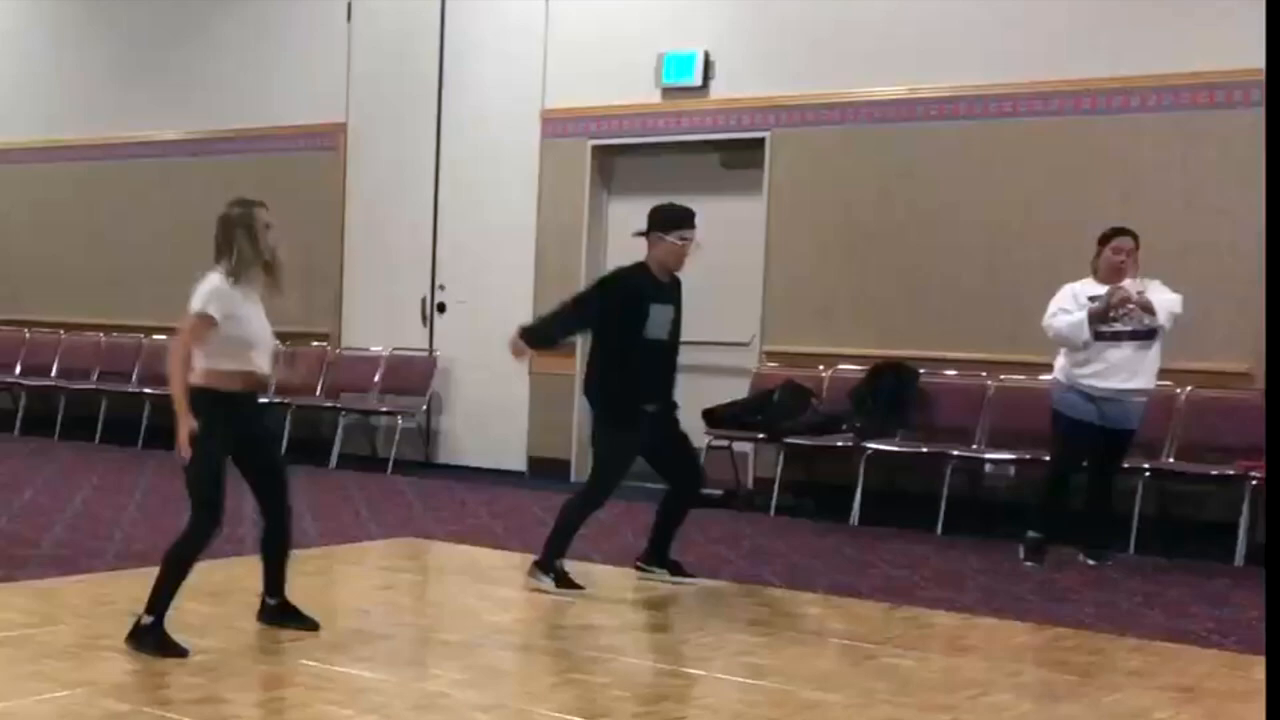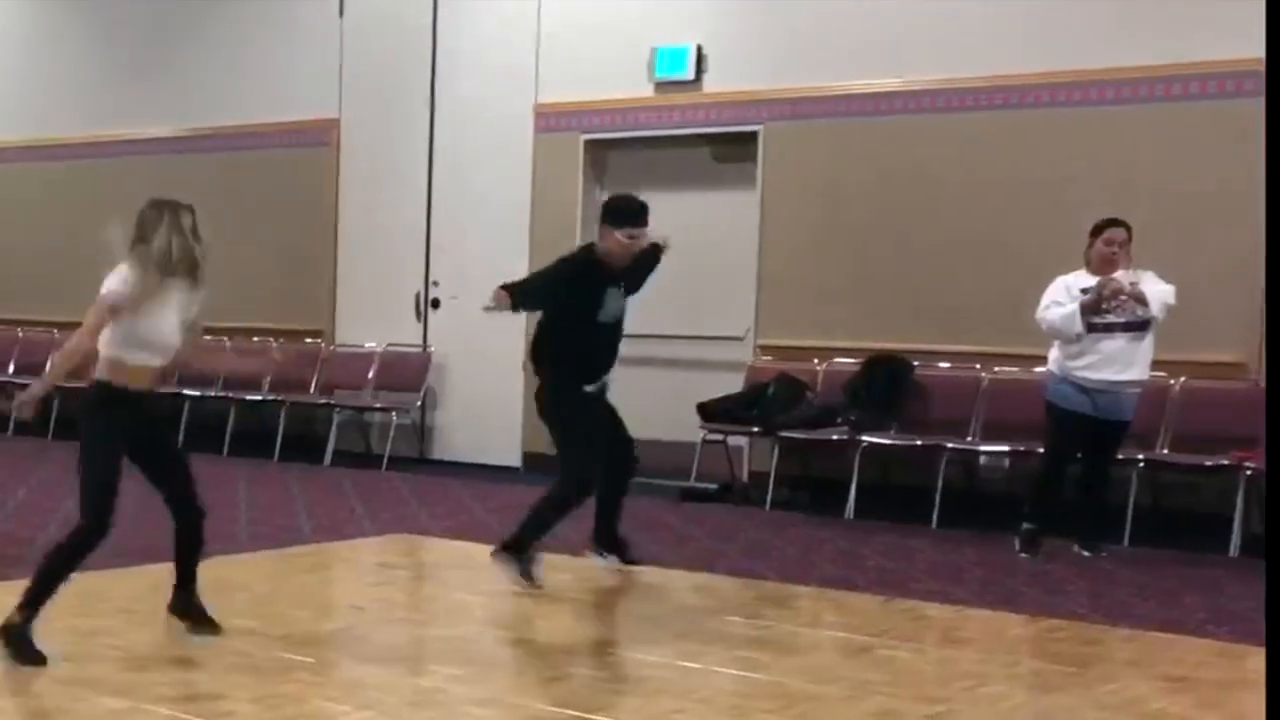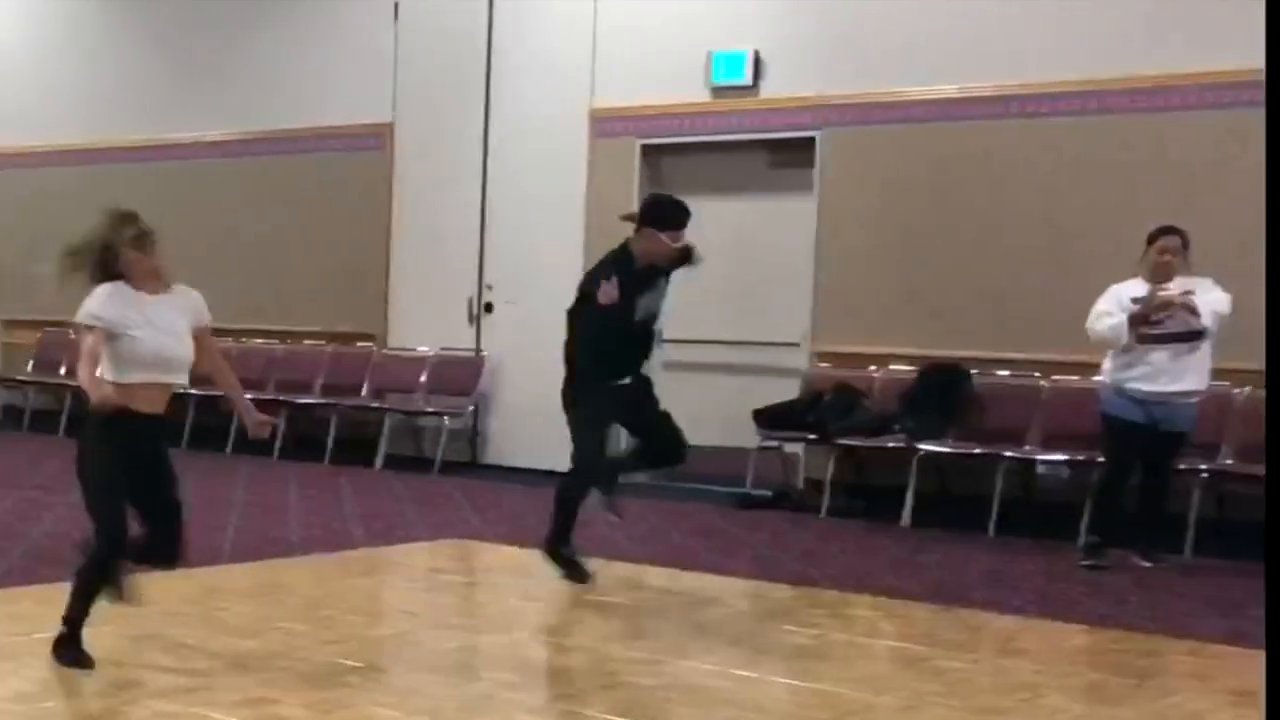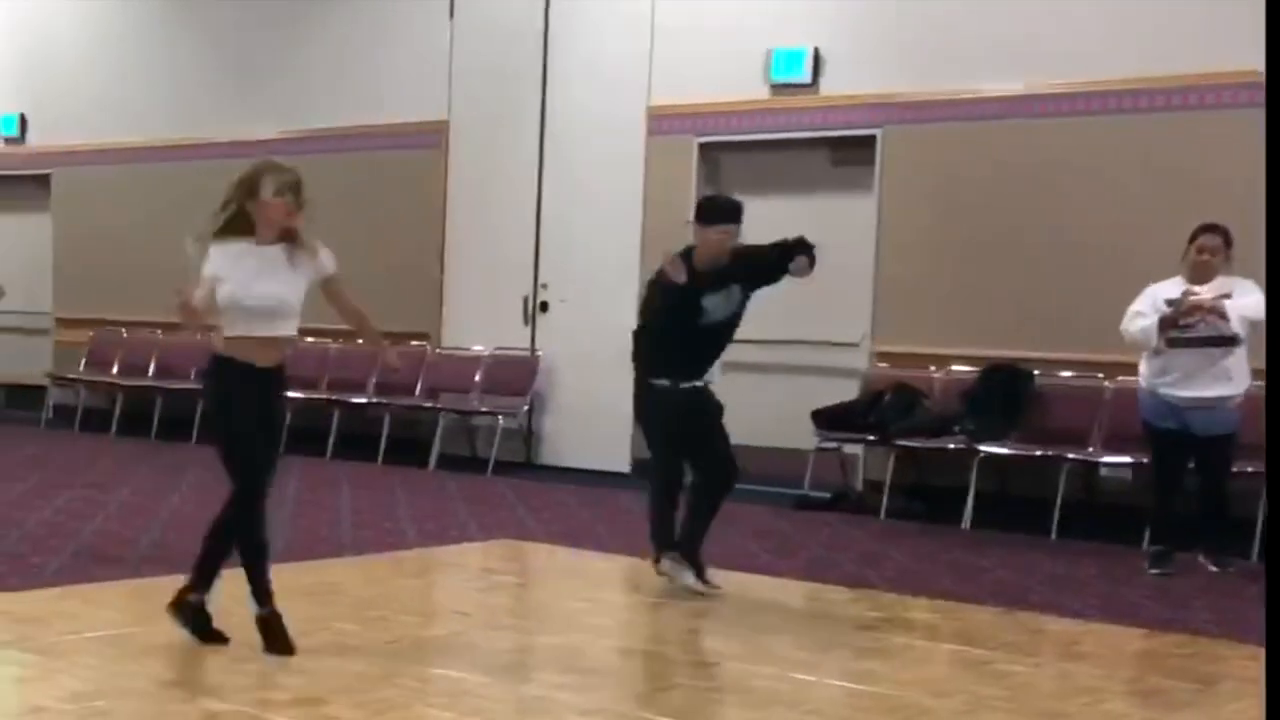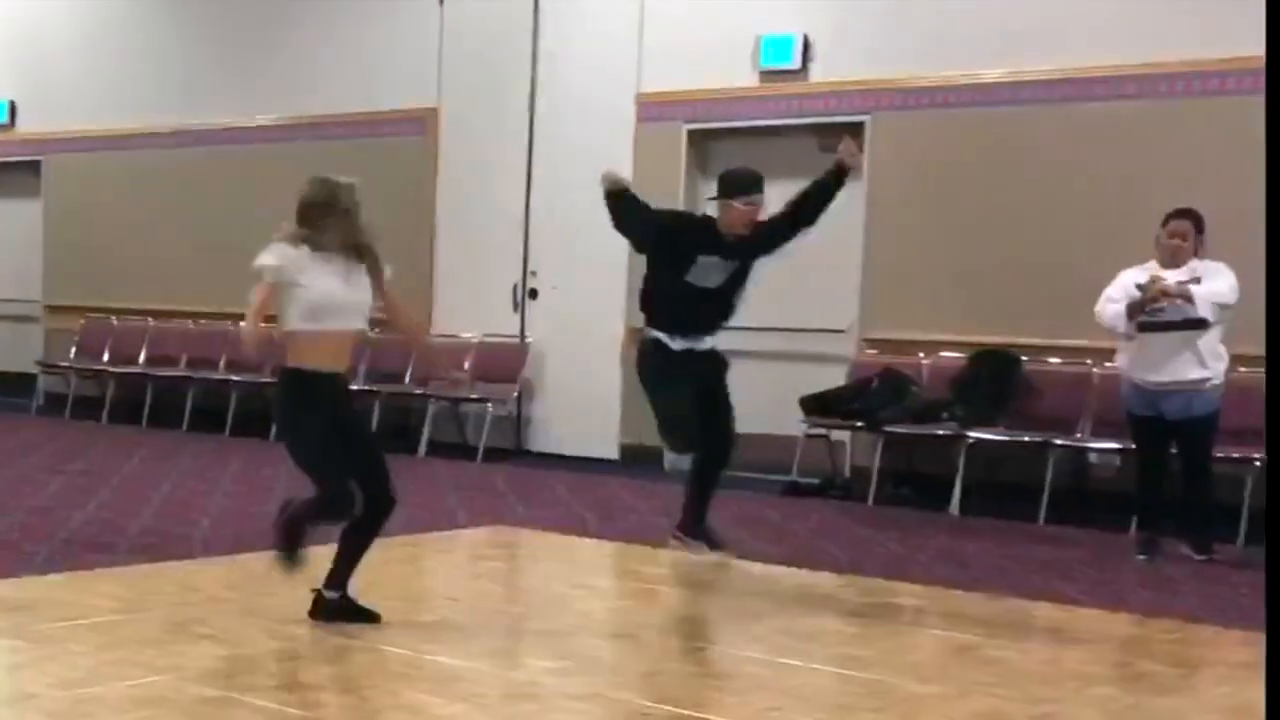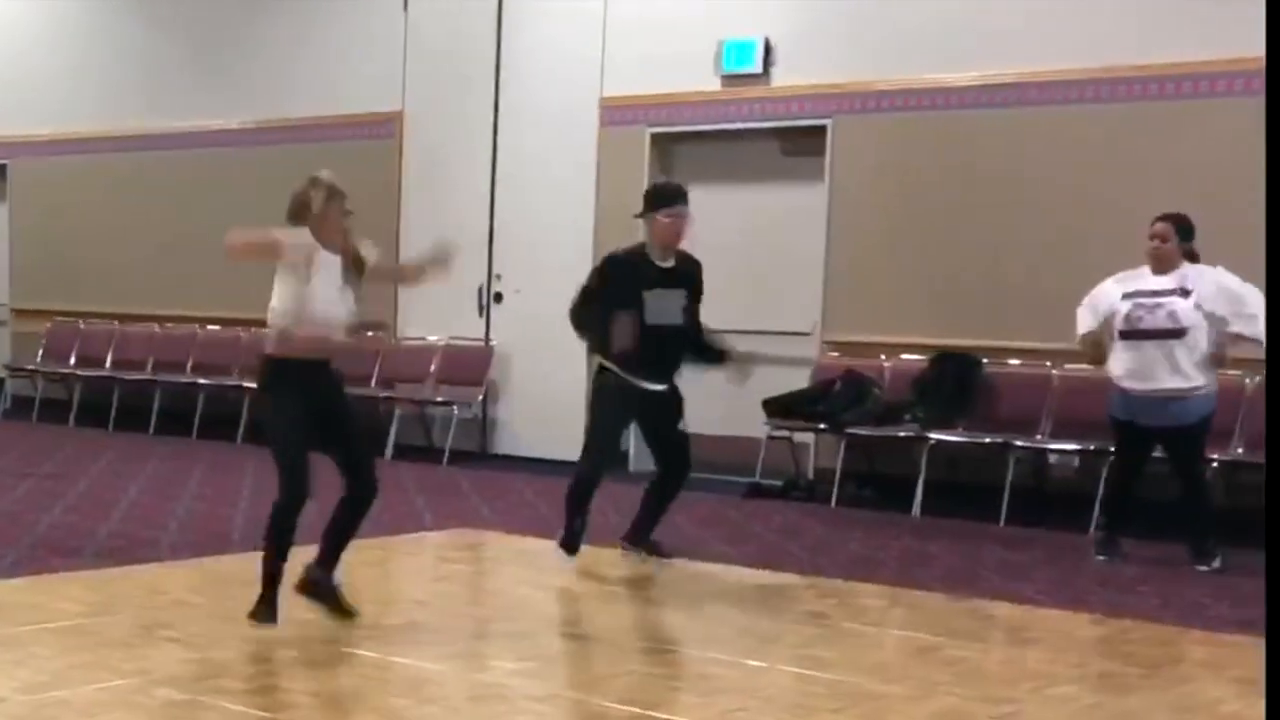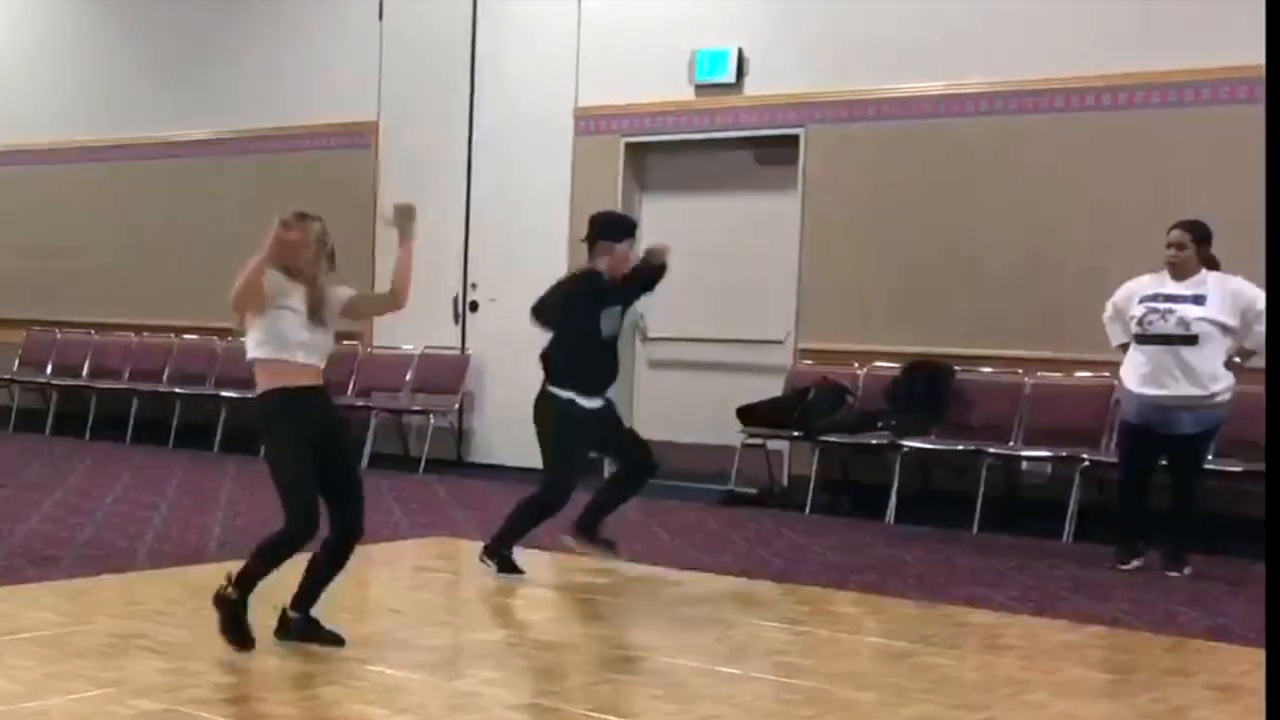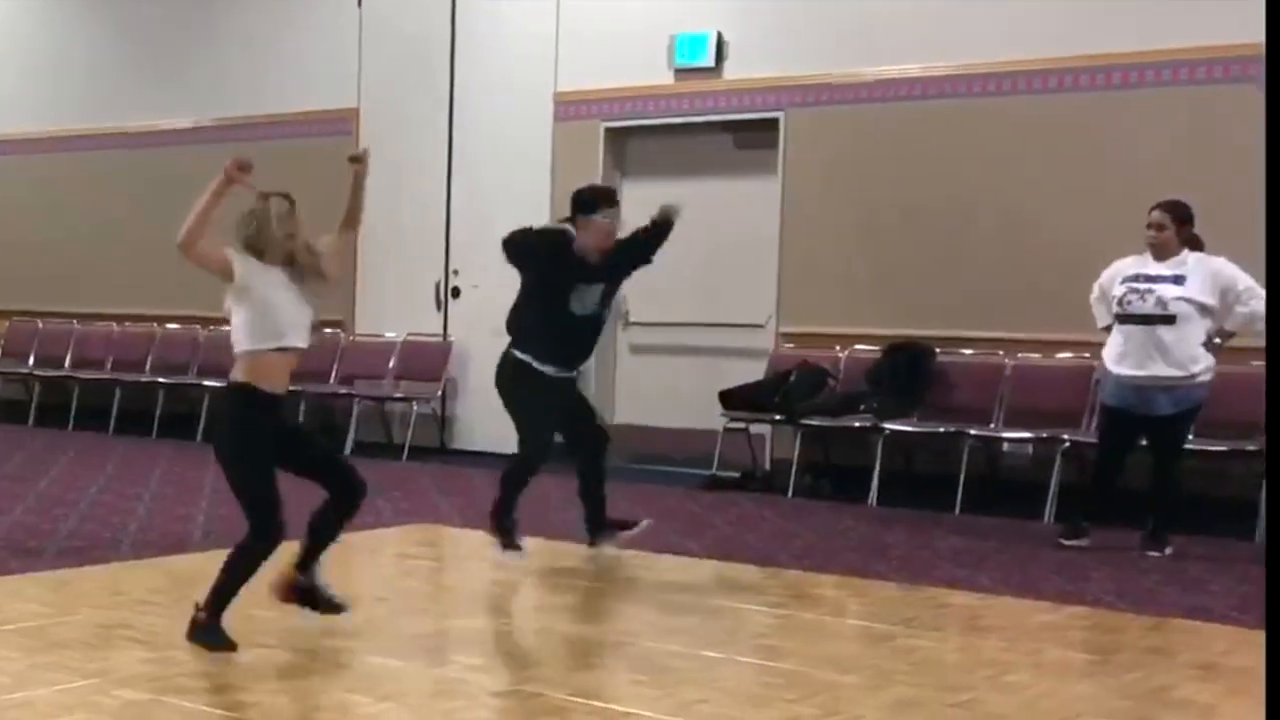
dt=0.5s
person 1, frame 1
left shoulder: (250, 285)
right shoulder: (219, 289)
right elbow: (179, 354)
right wrist: (184, 419)
left hip: (244, 409)
right hip: (211, 409)
left knee: (278, 508)
right knee: (206, 520)
left ankle: (274, 601)
right ankle: (149, 625)
person 1, frame 2
left shoulder: (183, 288)
right shoulder: (130, 279)
left elbow: (194, 353)
right elbow: (86, 336)
left wrist: (247, 365)
right wrist: (42, 385)
left hip: (146, 409)
right hip: (109, 409)
left knee: (190, 511)
right knee: (95, 524)
left ankle: (185, 599)
person 1, frame 3
left shoulder: (189, 301)
right shoulder: (107, 300)
left elbow: (212, 362)
right elbow: (88, 363)
left wrist: (248, 410)
right wrist: (95, 393)
left hip: (150, 436)
right hip: (106, 431)
left knee: (167, 544)
right knee: (114, 539)
left ankle: (105, 557)
right ankle: (68, 634)
person 1, frame 4
left shoulder: (309, 253)
right shoulder: (225, 253)
left elbow: (346, 308)
right elbow: (200, 317)
left wrist: (384, 347)
right wrist: (192, 308)
left hip: (270, 383)
right hip: (229, 379)
left knee: (248, 497)
right knee: (251, 496)
left ankle: (193, 596)
right ankle: (265, 610)
person 1, frame 5
left shoulder: (362, 264)
right shoulder: (284, 257)
left elbow: (400, 320)
right elbow: (252, 316)
right wrist: (252, 333)
left hip: (338, 394)
right hip: (299, 392)
left knee: (380, 498)
right knee: (339, 499)
left ankle: (331, 594)
right ankle: (293, 519)
person 1, frame 6
left shoulder: (356, 254)
right shoulder: (297, 244)
left elbow: (400, 274)
right elbow: (235, 244)
left wrist: (429, 262)
right wrist: (284, 242)
left hip: (320, 377)
right hip: (286, 380)
left knee: (364, 483)
right knee: (295, 489)
left ankle: (319, 574)
right ankle: (269, 593)
person 1, frame 7
left shoulder: (329, 297)
right shoulder: (267, 285)
left elbow: (395, 299)
right elbow: (241, 302)
left wrist: (404, 234)
right wrist: (272, 246)
left hip: (323, 413)
right hip: (281, 415)
left knee: (349, 525)
right knee: (303, 524)
left ankle: (297, 614)
right ankle: (234, 594)
person 1, frame 8
left shoulder: (300, 269)
right shoulder: (242, 268)
left elbow: (346, 231)
right elbow: (186, 245)
left wrist: (358, 179)
right wrist: (224, 185)
left hip: (275, 414)
right hip: (241, 412)
left knee: (349, 487)
right knee: (267, 526)
left ankle: (301, 578)
right ankle: (206, 617)
person 2, frame 1
left shoulder: (672, 288)
right shoulder: (623, 286)
right elbow: (575, 314)
right wrist: (532, 336)
left hip: (655, 407)
right hip: (617, 405)
left knee: (688, 479)
right knee: (602, 484)
left ankle: (655, 556)
right ankle: (547, 562)
person 2, frame 2
left shoulder: (621, 268)
right shoulder: (577, 269)
right elbow: (537, 287)
left wrist: (653, 254)
right wrist: (509, 296)
left hip: (588, 390)
right hip: (564, 392)
left knee: (622, 460)
right knee: (583, 476)
left ankle: (606, 539)
right ankle: (515, 549)
person 2, frame 3
left shoulder: (656, 263)
right shoulder: (612, 273)
right elbow: (580, 328)
right wrist: (603, 307)
left hip: (627, 379)
right hip: (590, 383)
left knee: (671, 448)
right knee: (587, 466)
left ankle: (608, 472)
right ankle: (560, 546)
person 2, frame 4
left shoulder: (742, 264)
right shoulder: (673, 276)
left elbow: (788, 253)
right elbow: (652, 330)
left wrist: (802, 256)
right wrist: (673, 287)
left hip: (693, 390)
right hip: (658, 390)
left knee: (720, 471)
right knee: (669, 475)
left ankle: (685, 555)
right ankle: (668, 552)
person 2, frame 5
left shoulder: (752, 239)
right shoulder: (678, 232)
left elbow: (799, 214)
right elbow: (632, 220)
left wrist: (840, 169)
right wrist: (616, 191)
left hip: (703, 353)
right hip: (662, 351)
left knee: (719, 440)
right knee: (683, 432)
left ankle: (692, 524)
person 2, frame 6
left shoulder: (689, 271)
right shoulder: (620, 267)
right elbow: (583, 313)
left wrist: (721, 356)
right wrist: (606, 333)
left hip: (660, 388)
right hip: (617, 384)
left knee: (676, 464)
right knee: (596, 460)
left ankle: (638, 535)
right ankle: (571, 536)
person 2, frame 7
left shoulder: (617, 285)
right shoulder: (576, 289)
left elbow: (641, 281)
right elbow: (545, 313)
left wrist: (654, 264)
right wrist: (597, 275)
left hip: (595, 406)
right hip: (563, 406)
left knee: (641, 464)
right knee: (558, 488)
left ankle: (587, 527)
right ankle: (497, 549)
person 2, frame 8
left shoulder: (612, 261)
right shoulder: (554, 252)
left elbow: (641, 246)
right elbow: (514, 245)
left wrist: (663, 224)
right wrist: (567, 240)
left hip: (561, 375)
right hip: (523, 372)
left knee: (592, 441)
right knee: (537, 446)
left ankle: (599, 525)
right ankle: (502, 519)
person 3, frame 1
left shoulder: (1149, 289)
right shoulder: (1075, 291)
left elbow: (1172, 307)
right elbow: (1055, 327)
left wrist: (1140, 302)
right wrist: (1098, 311)
left hip: (1126, 402)
right hip: (1078, 396)
left knee: (1104, 475)
right knee: (1062, 468)
left ankle: (1095, 544)
right ankle: (1037, 536)
person 3, frame 2
left shoulder: (1143, 280)
right shoulder: (1068, 283)
left elbow: (1165, 297)
right elbow: (1049, 320)
left wrist: (1131, 292)
right wrist: (1091, 303)
left hip: (1120, 392)
right hip: (1071, 387)
left knee: (1099, 467)
right knee: (1057, 459)
left ankle: (1089, 535)
right ankle: (1032, 527)
person 3, frame 3
left shoulder: (1199, 287)
right shoulder: (1121, 292)
left elbow: (1220, 306)
right elbow: (1099, 330)
left wrist: (1181, 302)
right wrist: (1138, 314)
left hip: (1177, 402)
right hip: (1126, 398)
left knee: (1158, 477)
right knee: (1117, 469)
left ankle: (1145, 544)
right ankle: (1097, 541)
person 3, frame 4
left shoulder: (1240, 289)
right shoulder: (1159, 292)
left elbow: (1254, 310)
right elbow: (1133, 330)
left wrist: (1212, 306)
right wrist: (1173, 317)
left hip: (1218, 406)
right hip: (1165, 403)
left knee: (1215, 481)
right knee: (1166, 480)
left ankle: (1212, 547)
right ankle: (1161, 548)
person 3, frame 5
left shoulder: (1213, 272)
right shoulder: (1132, 276)
left elbow: (1222, 295)
right elbow: (1105, 313)
left wrist: (1176, 291)
right wrist: (1140, 302)
left hip: (1197, 390)
right hip: (1144, 389)
left knee: (1197, 467)
right knee: (1150, 466)
left ankle: (1198, 538)
right ankle: (1148, 534)
person 3, frame 6
left shoulder: (1208, 280)
right shoulder: (1123, 282)
left elbow: (1253, 306)
right elbow: (1089, 307)
left wrist: (1225, 344)
right wrist: (1091, 337)
left hip: (1188, 398)
right hip: (1131, 397)
left knee: (1191, 475)
right knee: (1124, 470)
left ankle: (1203, 546)
right ankle: (1108, 534)
person 3, frame 7
left shoulder: (1228, 289)
right shoulder: (1142, 287)
left elbow: (1262, 317)
right elbow: (1113, 313)
left wrist: (1237, 357)
right wrist: (1129, 351)
left hip: (1197, 406)
right hip: (1141, 401)
left knee: (1185, 483)
right knee: (1132, 475)
left ankle: (1177, 553)
right ankle: (1132, 545)
person 3, frame 8
left shoulder: (1210, 270)
right shoulder: (1125, 268)
left elbow: (1252, 300)
right elbow: (1099, 297)
left wrist: (1216, 340)
left hip: (1177, 386)
right hip: (1121, 382)
left knee: (1166, 462)
right knee: (1108, 456)
left ankle: (1158, 534)
right ankle: (1080, 522)
